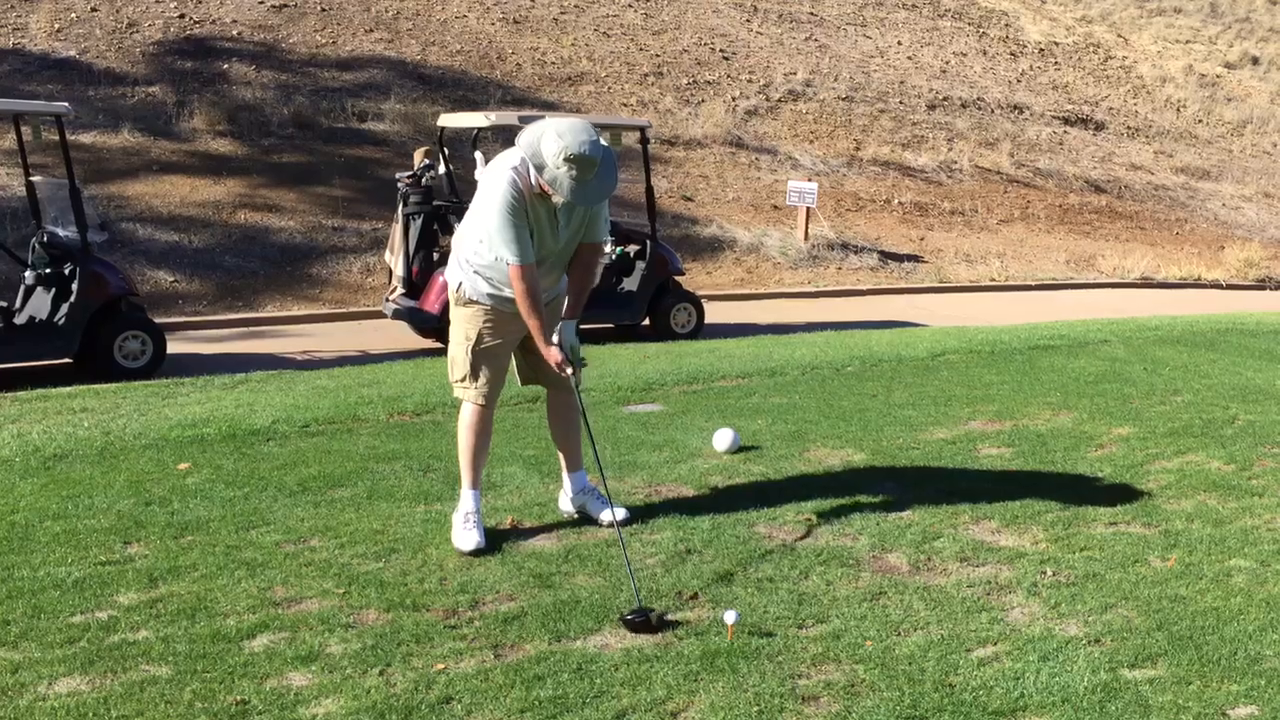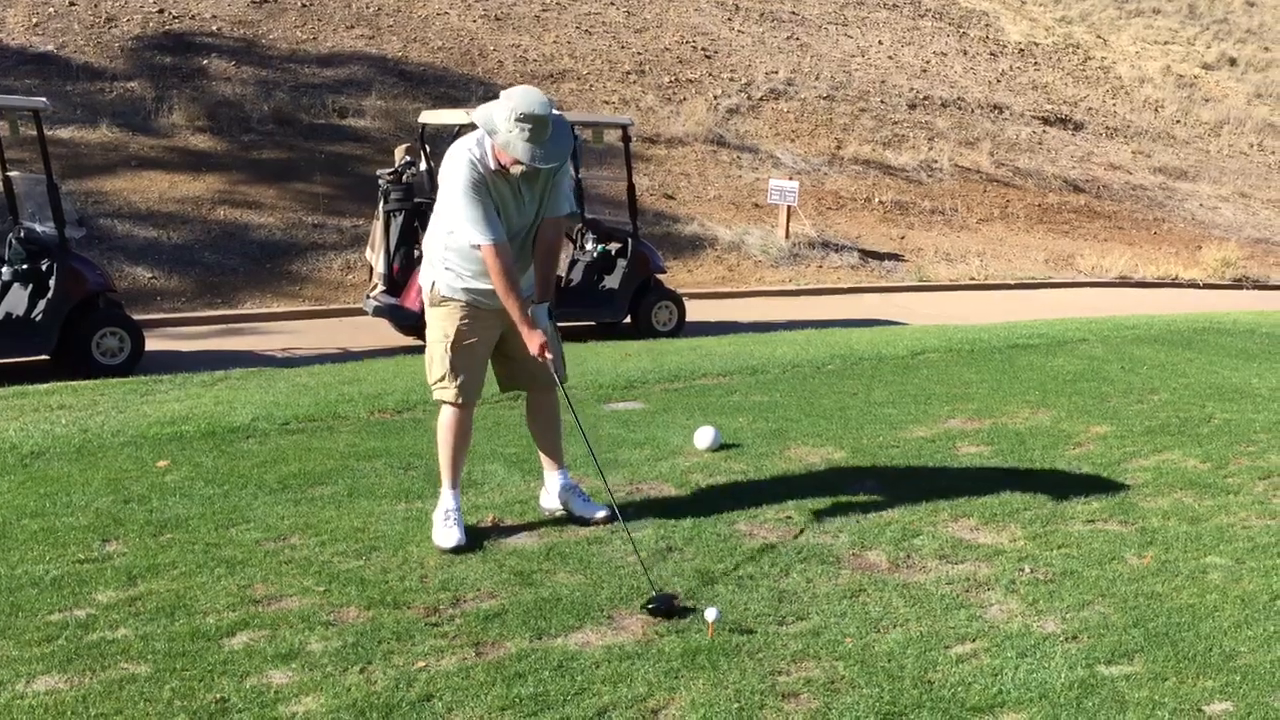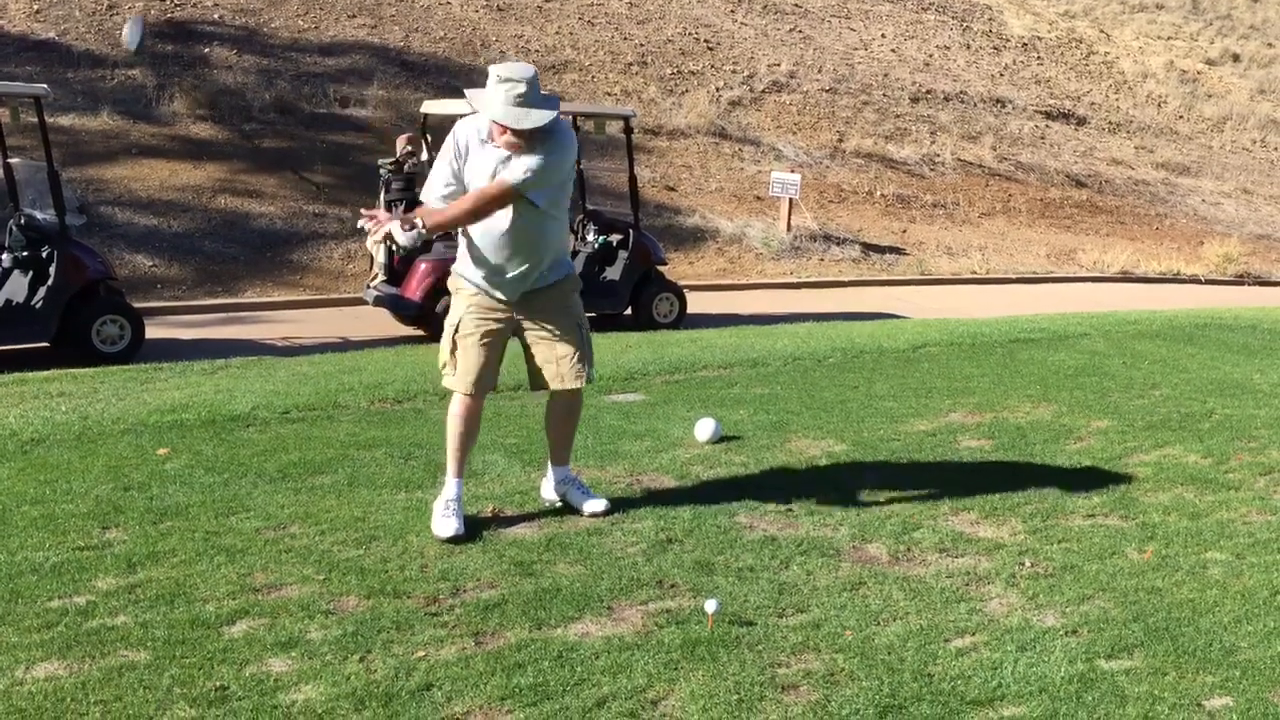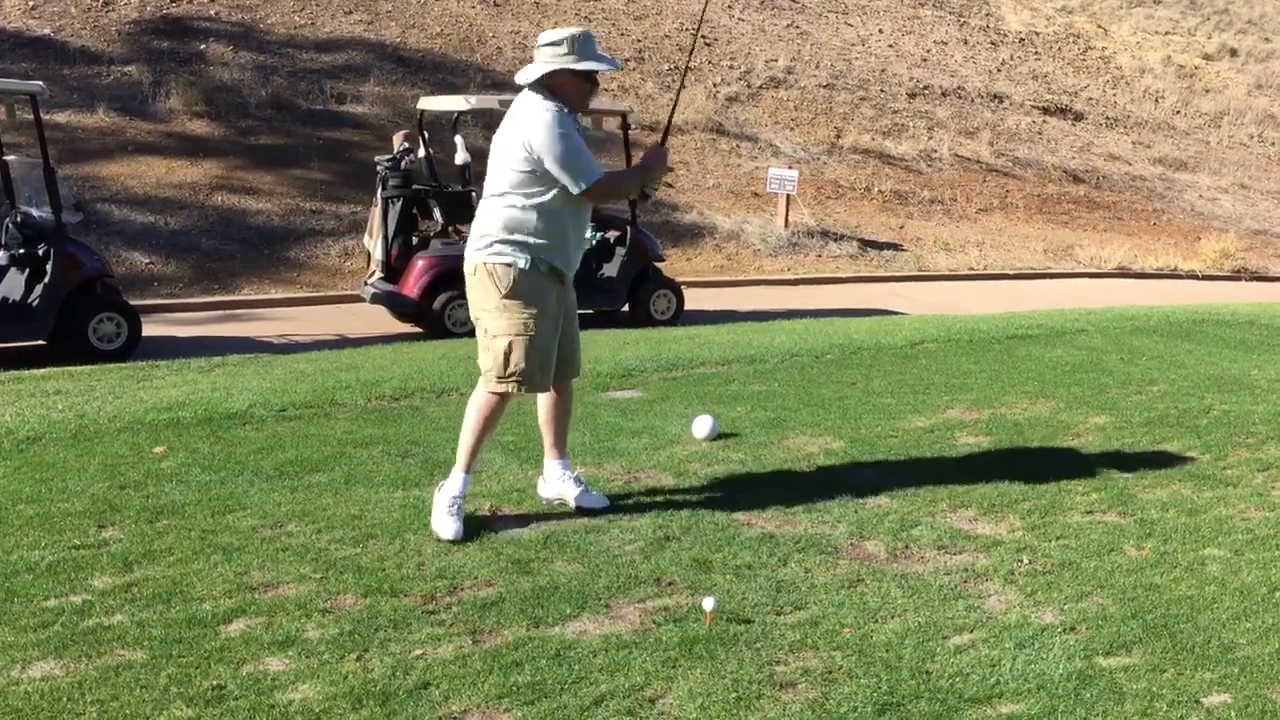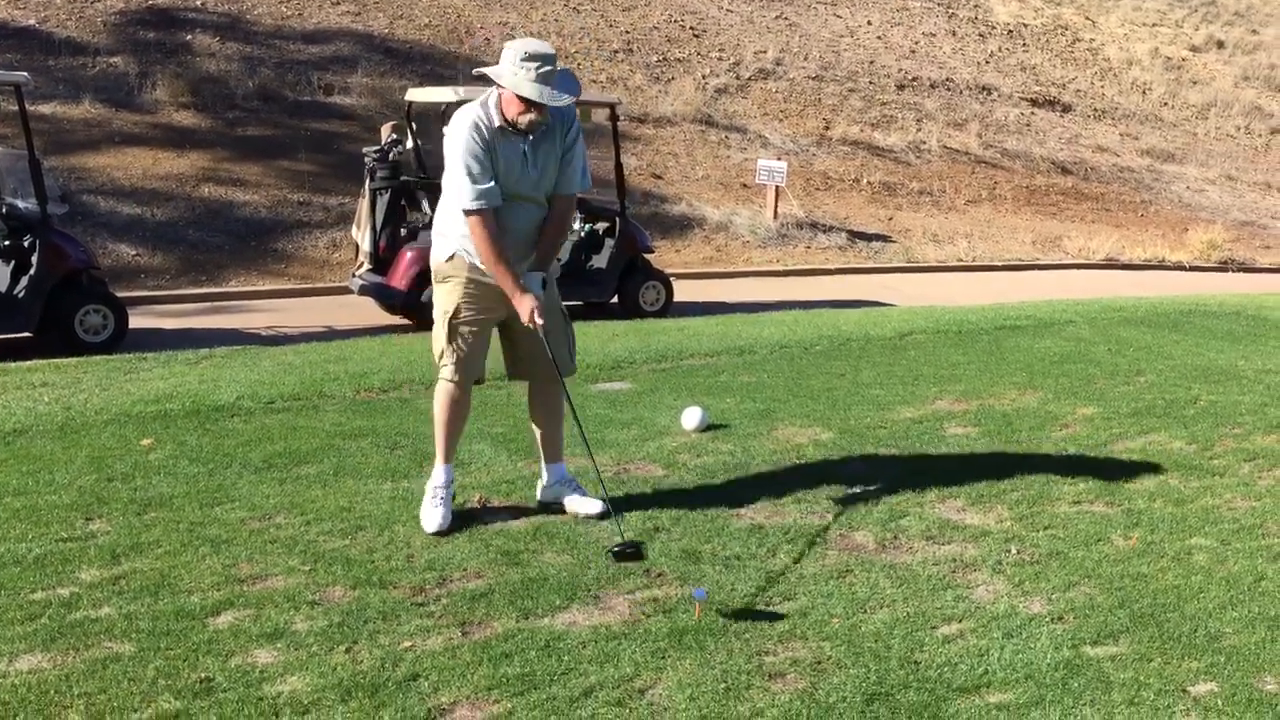
dt=1s
person 1, frame 1
left shoulder: (588, 176)
right shoulder: (505, 182)
left elbow: (589, 249)
right elbow: (520, 275)
left wrist: (570, 320)
right wrist: (544, 344)
left hip: (548, 290)
right hip: (485, 290)
left knee: (564, 384)
right knee: (479, 396)
left ankle: (575, 488)
right ankle: (468, 506)
person 1, frame 2
left shoulder: (550, 156)
right shoulder: (464, 164)
left elbow: (551, 230)
right elbow: (494, 255)
left wrist: (540, 306)
right wrist: (525, 329)
left hip: (521, 288)
right hip: (459, 291)
left knee: (543, 385)
right knee: (458, 398)
left ankle: (556, 486)
right ankle: (448, 504)
person 1, frame 3
left shoulder: (557, 141)
right shoulder: (465, 133)
left elbow: (493, 197)
right elbow: (438, 202)
left wrist: (417, 224)
right wrist: (410, 221)
left hip: (547, 283)
right hip: (479, 284)
left knee: (570, 383)
right knee: (469, 389)
left ankle: (560, 478)
right ankle: (451, 494)
person 1, frame 4
left shoulder: (542, 108)
right shoulder: (545, 118)
left elbow: (582, 185)
right elbow: (596, 189)
left wrist: (637, 177)
right wrist: (647, 171)
left hip: (545, 265)
right hip: (510, 266)
left knee: (559, 373)
right knee: (502, 380)
left ankle: (556, 473)
right ankle: (455, 486)
person 1, frame 5
left shoulder: (564, 121)
right shoulder: (469, 127)
left elbow: (563, 205)
right elbow: (480, 221)
left wrist: (536, 276)
right wrist: (515, 293)
left hip: (533, 267)
right hip: (467, 262)
left knee: (549, 371)
right knee: (457, 372)
left ankle: (555, 479)
right ankle: (441, 480)
